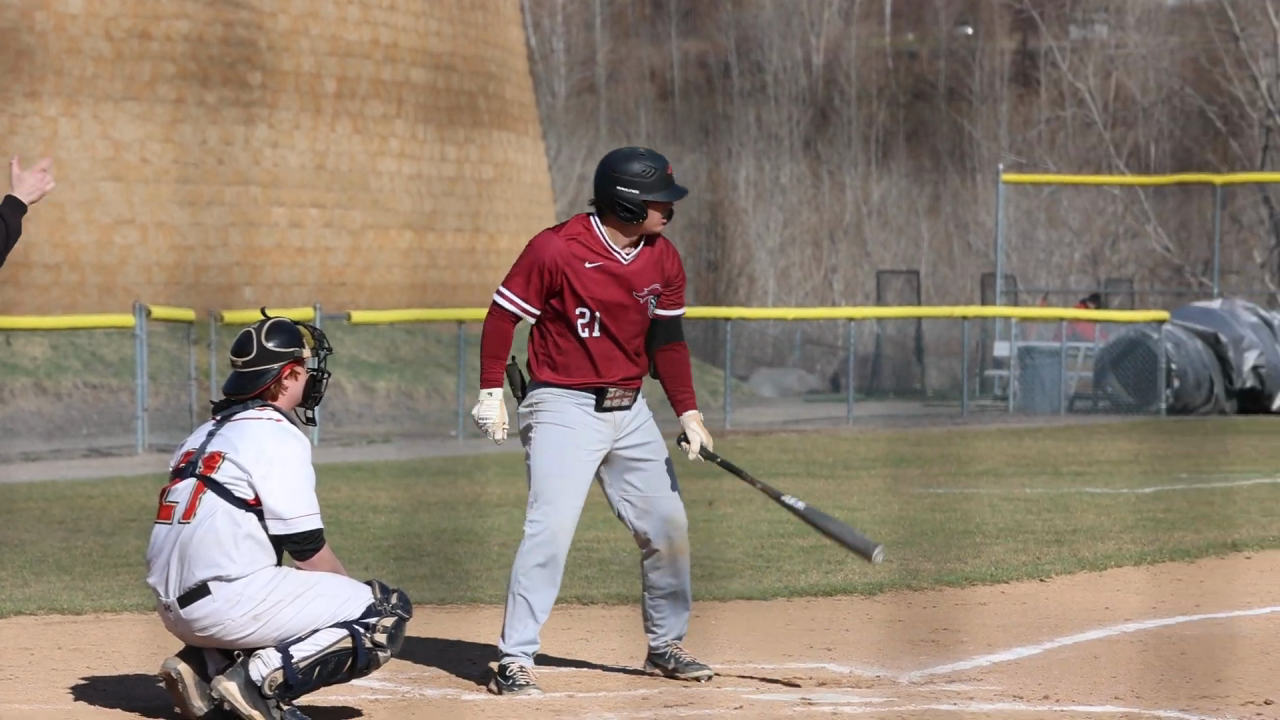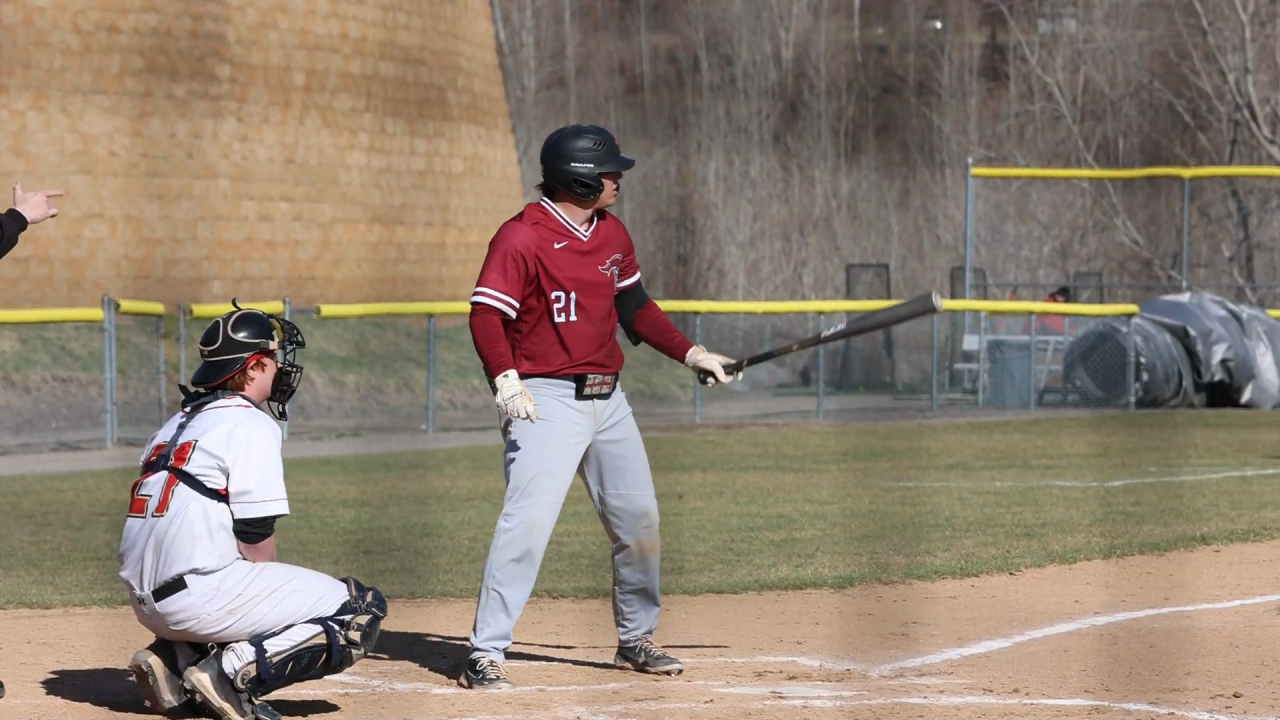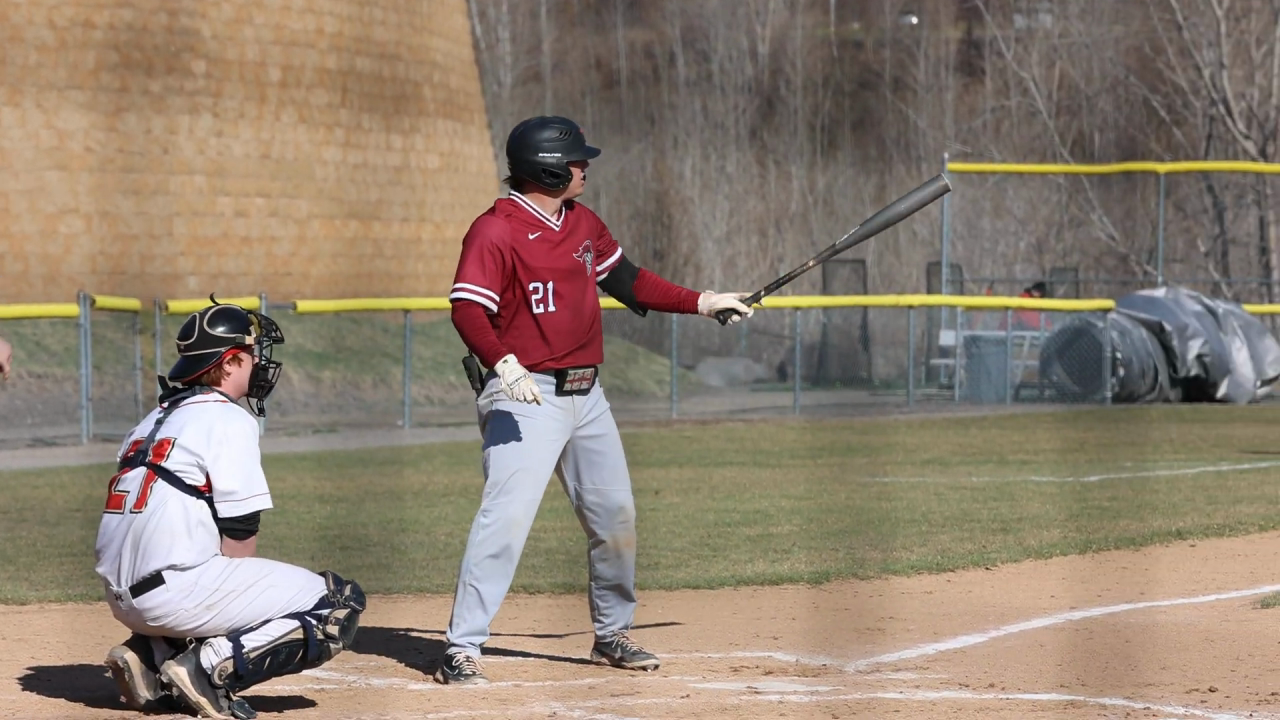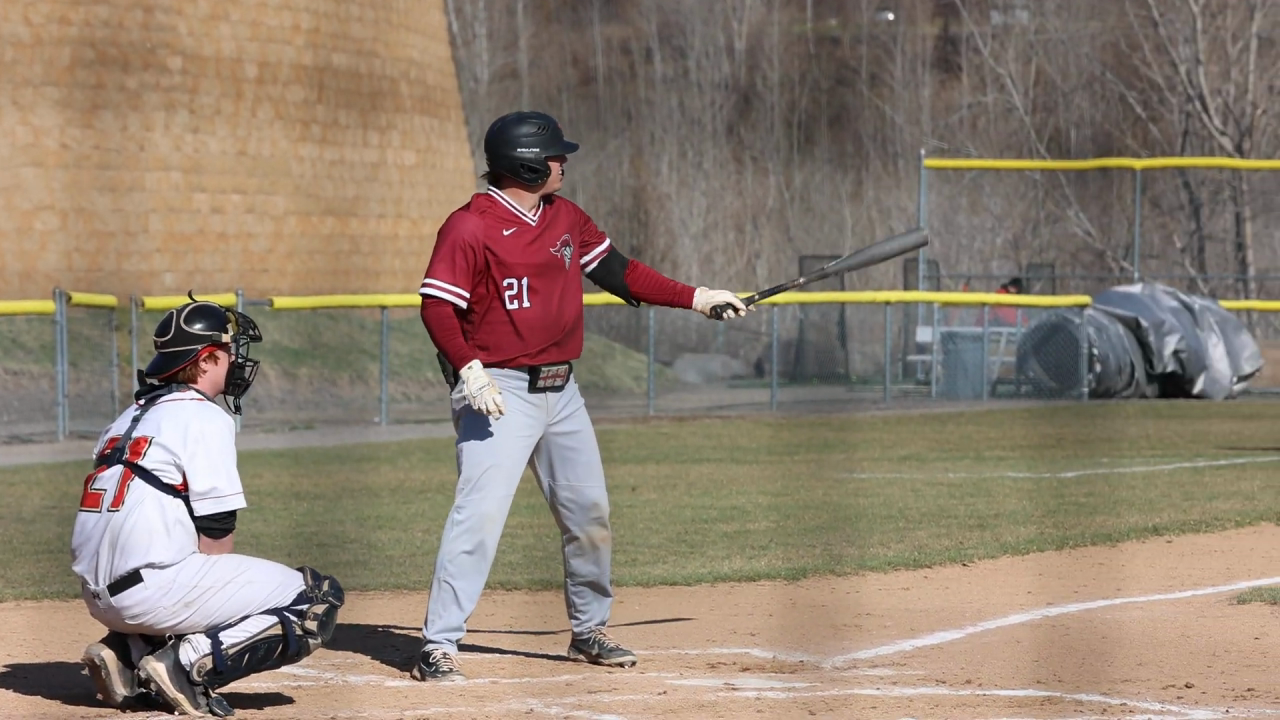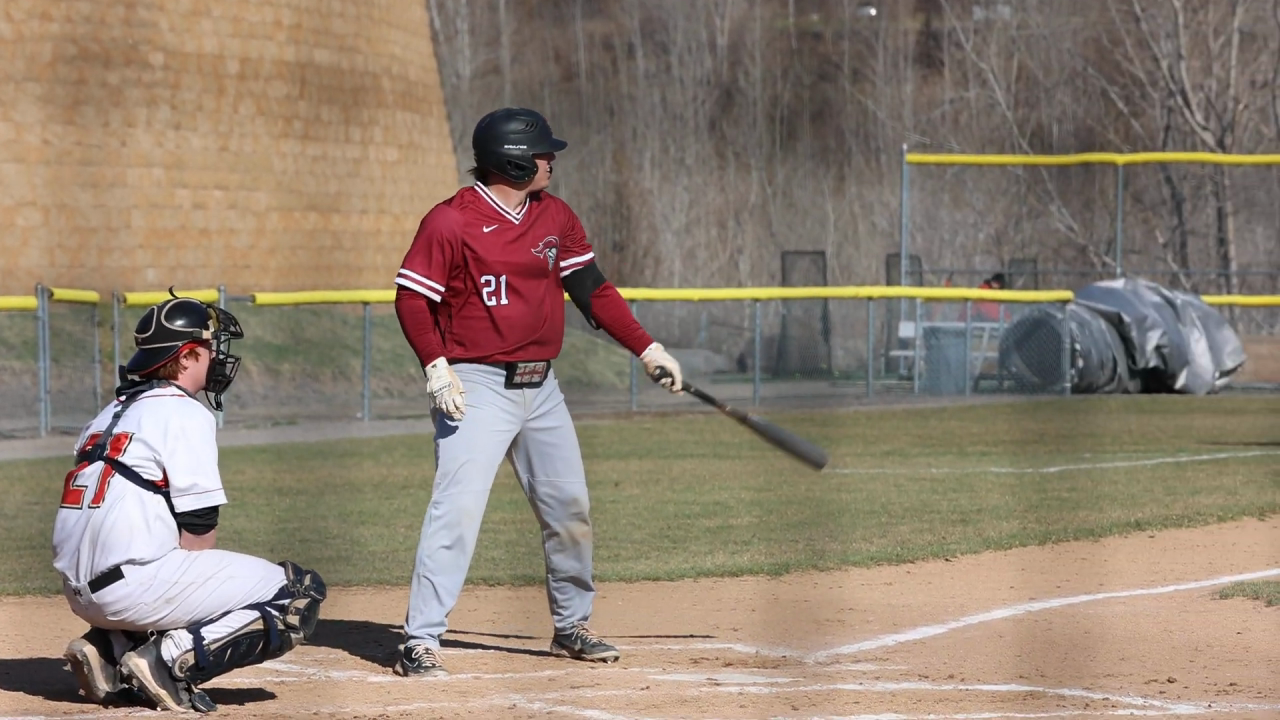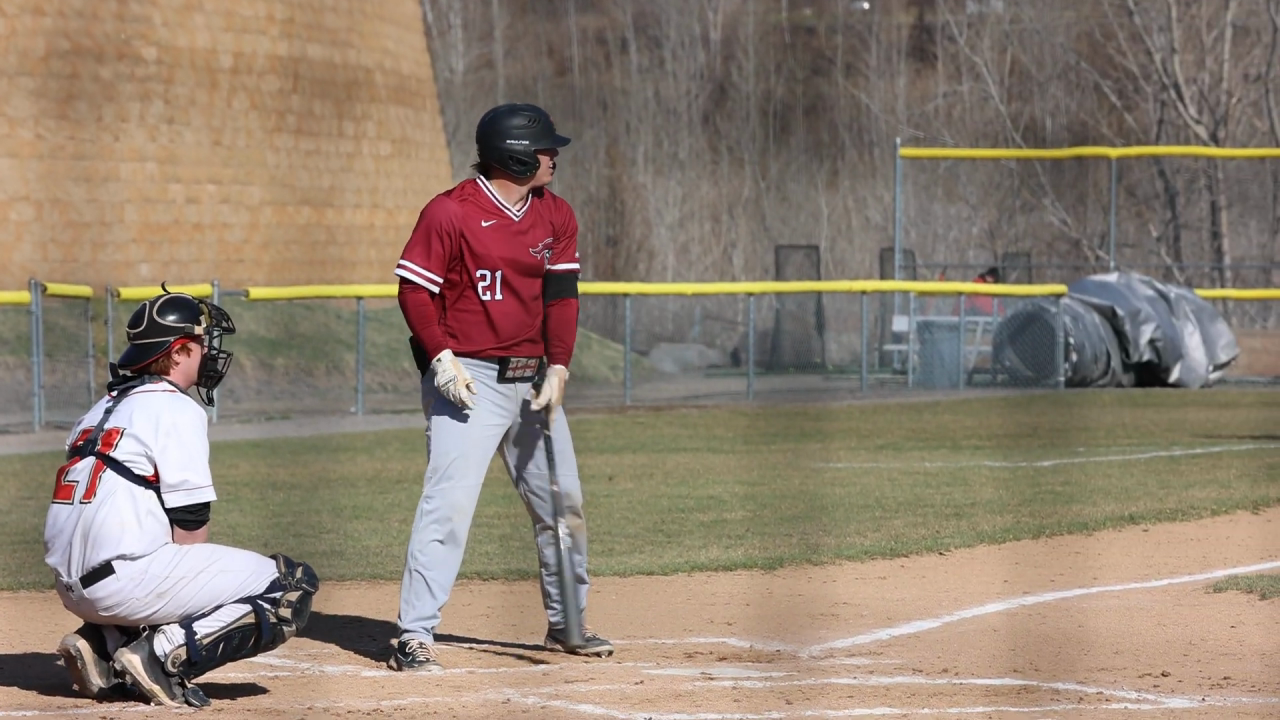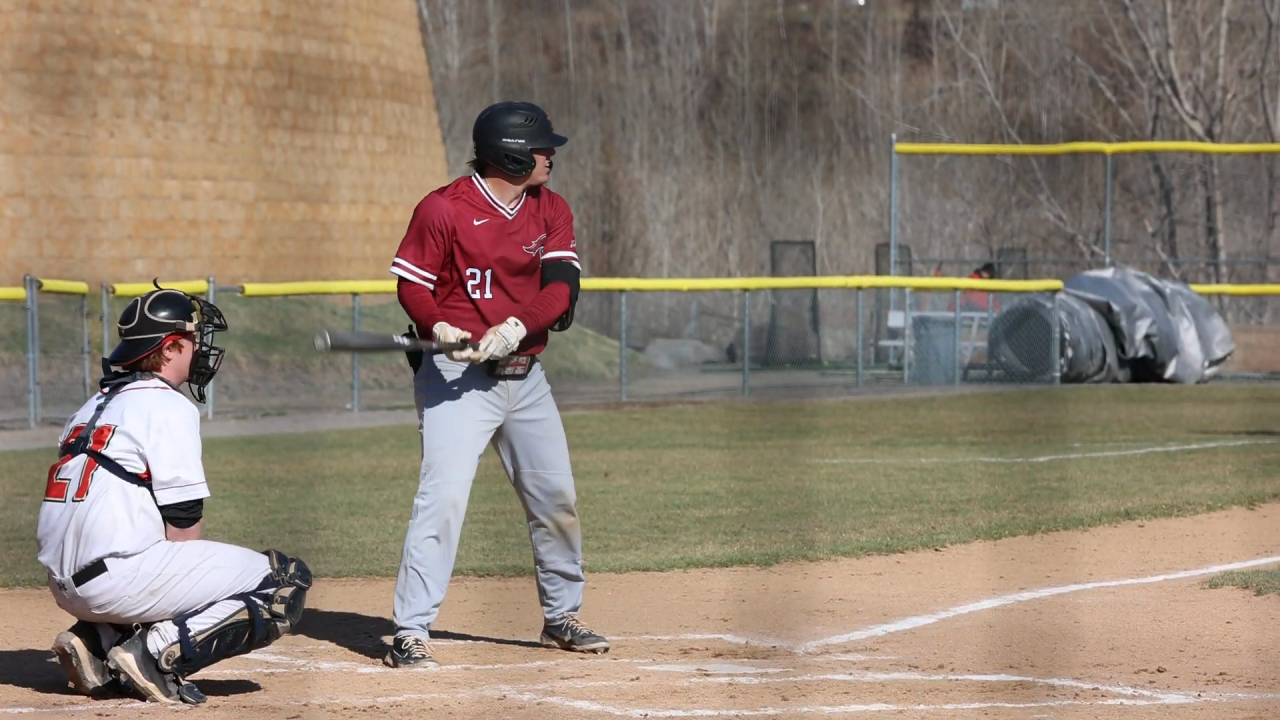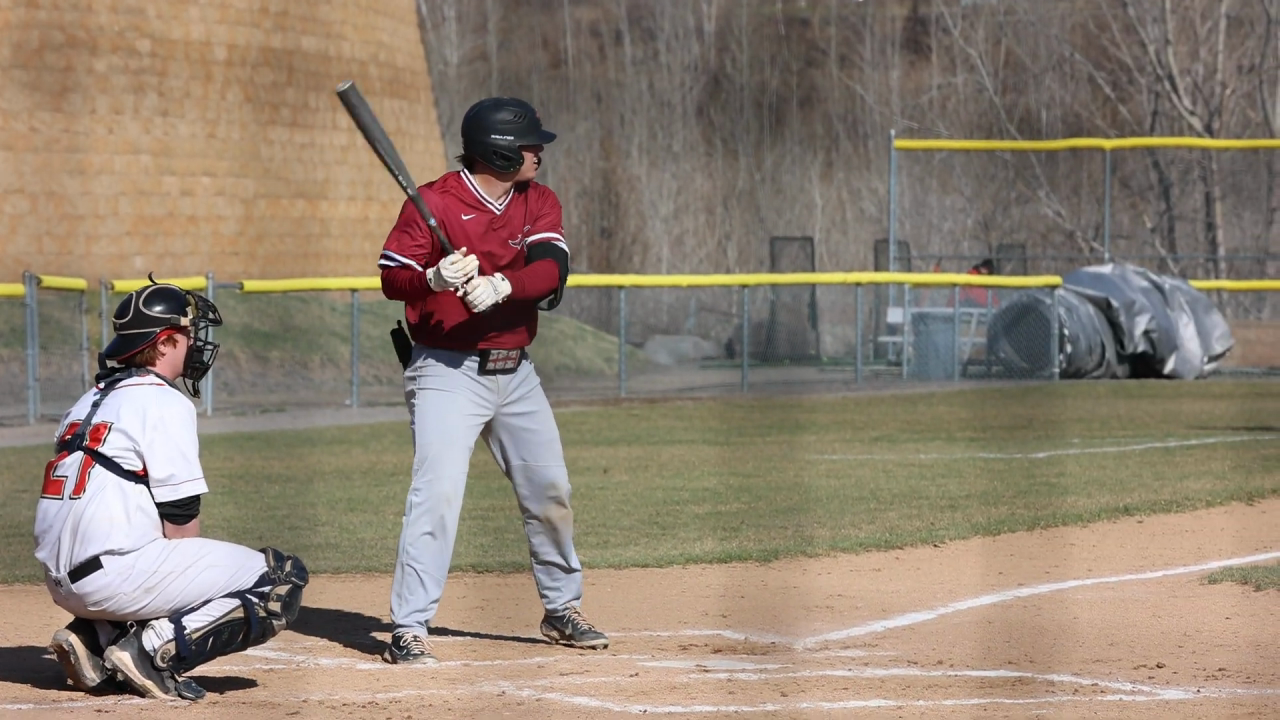
dt=0.2s
person 1, frame 1
left shoulder: (664, 258)
right shoulder: (557, 249)
left elbow: (667, 340)
right elbow: (503, 316)
left wrist: (689, 413)
right wrist: (492, 391)
left hip: (630, 410)
right hip: (563, 408)
left knee: (668, 526)
right knee: (550, 528)
left ankle: (665, 645)
right ankle: (513, 658)
person 1, frame 2
left shoulder: (612, 232)
right shoulder: (522, 236)
left elbow: (634, 306)
right elbow: (485, 315)
left wrist: (691, 352)
right wrist: (506, 378)
left hip: (608, 398)
right hip: (545, 402)
left knee: (639, 520)
right knee: (526, 523)
left ankle: (634, 638)
right ankle: (484, 652)
person 1, frame 3
left shoulder: (583, 221)
right shoulder: (496, 229)
left elbow: (628, 280)
right elbow: (467, 310)
left wrist: (702, 301)
right wrist: (506, 364)
left hip: (586, 394)
right hip: (526, 397)
left knee: (615, 516)
right knee: (505, 518)
left ankle: (612, 635)
right ankle: (461, 647)
person 1, frame 4
left shoulder: (566, 216)
right shoulder: (469, 226)
left elbow: (618, 271)
right elbow: (437, 308)
left wrist: (694, 298)
right wrist: (470, 370)
left hip: (561, 390)
right hip: (500, 392)
left knee: (589, 511)
right knee: (478, 514)
left ankle: (589, 631)
right ankle: (438, 644)
person 1, frame 5
left shoulder: (557, 216)
right shoulder: (450, 220)
left elbow: (592, 290)
right elbow: (411, 299)
left wrist: (646, 348)
right wrist: (436, 366)
left hip: (541, 384)
right hip: (477, 387)
left knee: (567, 508)
right knee: (456, 510)
left ankle: (572, 626)
right ankle: (419, 640)
person 1, frame 6
left shoulder: (557, 214)
right shoulder: (449, 212)
left elbow: (563, 298)
right elbow: (414, 291)
left wrist: (557, 368)
right wrist: (444, 359)
left hip: (531, 380)
right hip: (466, 379)
left knee: (562, 500)
right knee: (450, 503)
left ankle: (565, 622)
right ankle: (414, 634)
person 1, frame 7
left shoulder: (552, 210)
right shoulder: (443, 208)
left elbow: (562, 289)
right elbow: (410, 285)
left wrist: (515, 326)
right wrist: (440, 329)
left hip: (526, 376)
right hip: (456, 377)
left knee: (556, 498)
right knee: (443, 499)
left ankle: (562, 617)
right ankle: (410, 632)
person 1, frame 8
left shoulder: (541, 202)
right shoulder: (432, 202)
left elbow: (551, 273)
right elbow: (392, 278)
left wrist: (500, 285)
right wrist: (436, 276)
left hip: (516, 370)
right hip: (447, 371)
left knee: (549, 491)
right knee: (437, 495)
left ankle: (562, 609)
right ankle: (408, 628)
person 2, frame 1
left shoulder: (208, 431)
right shoulder: (278, 435)
right elbow: (306, 549)
right wrist: (349, 591)
left hip: (174, 606)
right hip: (224, 601)
right knee: (388, 612)
left ankle: (203, 666)
right ankle: (258, 679)
person 2, frame 2
left shoulder: (179, 422)
right shoulder: (250, 423)
left elbow: (187, 524)
right elbow: (255, 538)
right wrist: (262, 597)
left hip: (147, 600)
right hip: (196, 592)
right knee: (362, 611)
left ankle: (173, 660)
right ankle: (231, 671)
person 2, frame 3
left shoulder: (156, 418)
right shoulder: (228, 419)
left elbow: (162, 521)
right elbow: (240, 534)
right wrist: (238, 593)
left hip: (123, 597)
right hip: (173, 589)
right knee: (340, 605)
left ankle: (149, 657)
right ankle: (207, 667)
person 2, frame 4
left shoulder: (132, 415)
right shoulder: (204, 417)
right elbow: (217, 532)
right wrist: (215, 585)
left hip: (99, 594)
right hip: (151, 588)
right knee: (319, 600)
left ankle: (126, 653)
right ankle: (187, 663)
person 2, frame 5
left shoulder: (111, 412)
right shoulder: (184, 413)
left elbow: (120, 512)
right elbow: (198, 528)
right wrist: (199, 584)
left hip: (80, 590)
right hip: (131, 584)
right knee: (300, 594)
left ankle: (109, 650)
right ankle: (169, 660)
person 2, frame 6
left shoulder: (104, 407)
right shoulder: (176, 408)
left elbow: (116, 506)
right elbow: (190, 526)
right wrist: (193, 577)
left hip: (72, 586)
right hip: (123, 579)
right knee: (293, 586)
left ankle: (102, 645)
right ankle: (161, 655)
person 2, frame 7
left shoulder: (97, 403)
right shoulder: (168, 405)
right elbow: (183, 522)
right wrist: (192, 574)
left hip: (65, 584)
right hip: (116, 576)
right knee: (287, 581)
left ankle: (97, 643)
right ankle: (155, 654)
person 2, frame 8
left shoulder: (92, 399)
right shoulder: (165, 402)
left elbow: (102, 498)
right elbow: (180, 519)
right wrist: (191, 570)
left hip: (63, 580)
right hip: (113, 574)
right knee: (284, 579)
left ankle: (95, 639)
right ankle: (151, 650)
